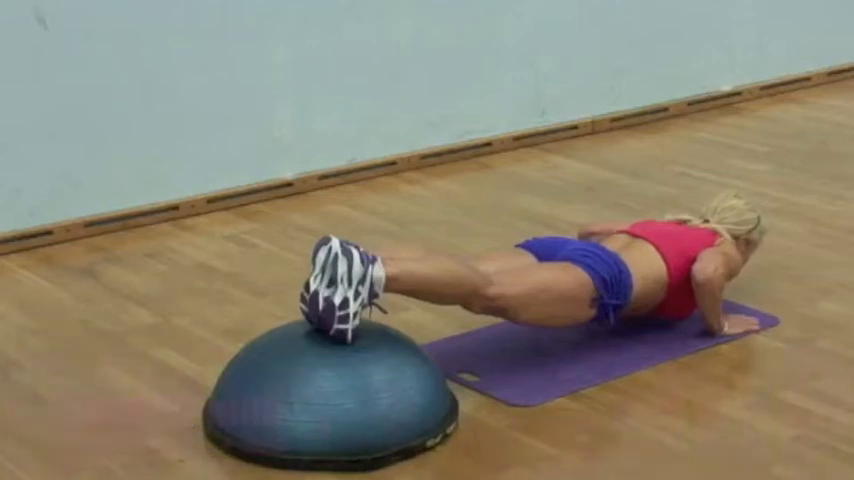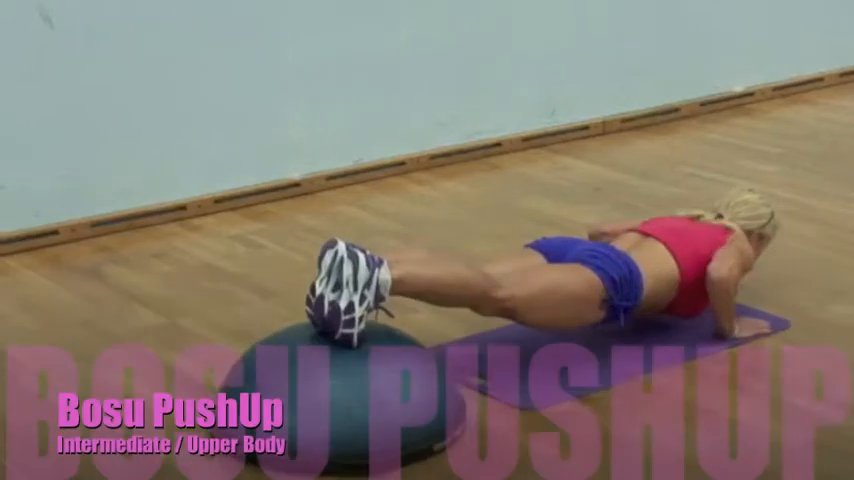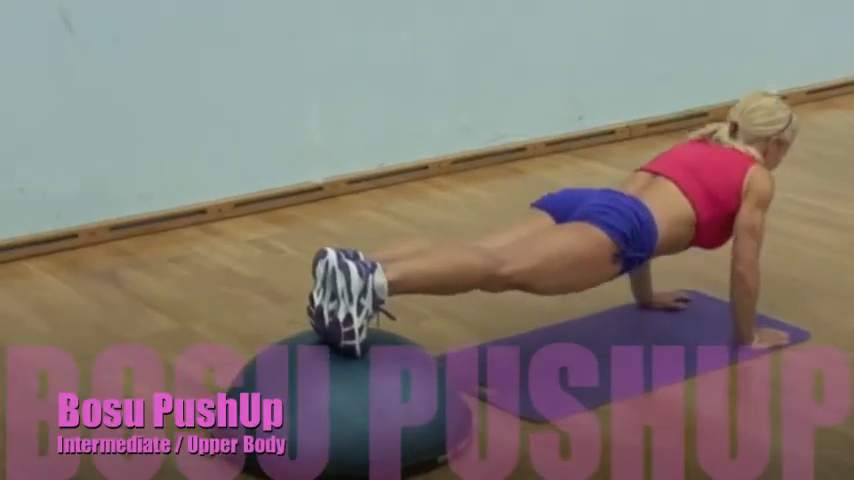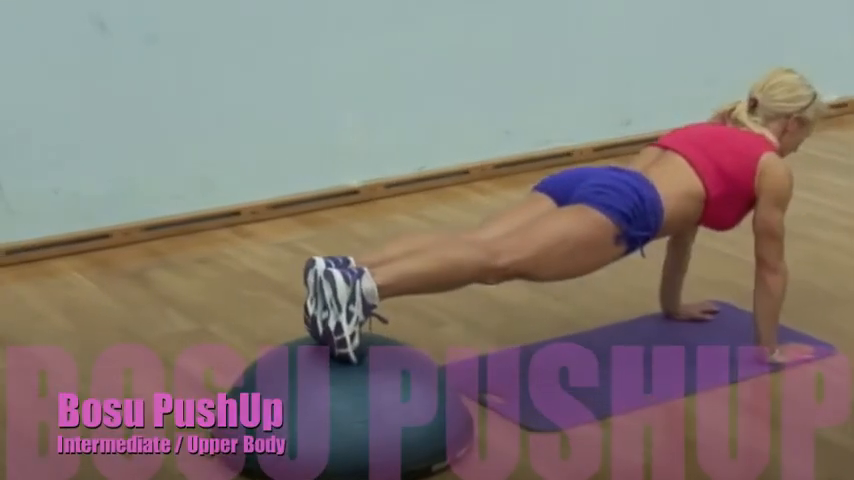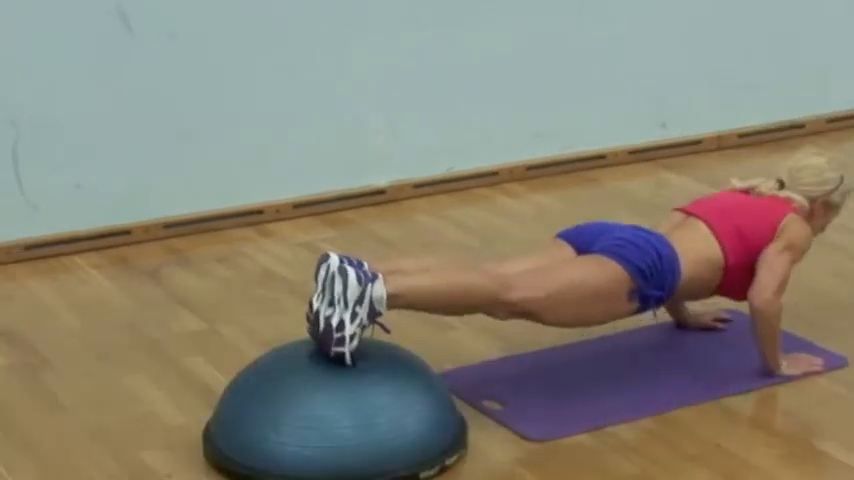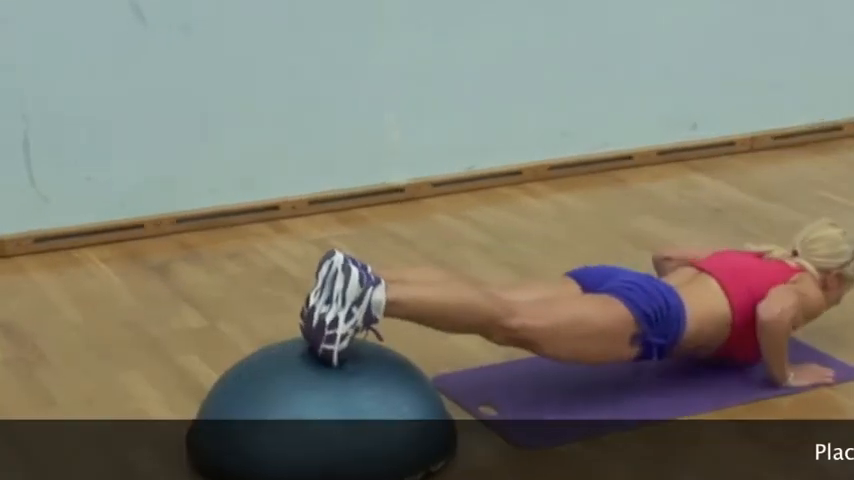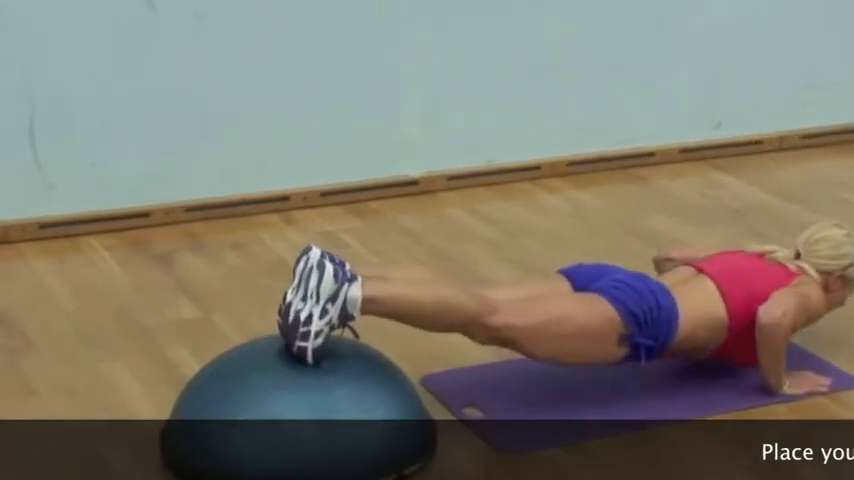
dt=0.5s
person 1, frame 1
left shoulder: (665, 227)
right shoulder: (725, 253)
left elbow: (587, 230)
right elbow: (704, 275)
right wrist: (718, 324)
left hip: (557, 249)
right hip: (601, 277)
left knee: (473, 281)
right knee: (491, 294)
left ankle: (355, 261)
right ankle: (371, 275)
person 1, frame 2
left shoulder: (678, 221)
right shoulder: (739, 246)
left elbow: (598, 230)
right elbow: (719, 278)
right wrist: (728, 328)
left hip: (566, 250)
right hip: (612, 277)
left knee: (476, 279)
right knee: (499, 297)
left ankle: (358, 263)
right ankle: (378, 278)
person 1, frame 3
left shoulder: (691, 148)
right shoulder: (757, 179)
right elbow: (743, 267)
left wrist: (646, 296)
right wrist: (748, 337)
left hip: (578, 201)
right hip: (615, 228)
left knee: (477, 253)
right knee: (504, 271)
left ankle: (353, 267)
right ankle: (375, 283)
person 1, frame 4
left shoulder: (709, 132)
right shoulder: (772, 169)
left elbow: (682, 216)
right elbow: (770, 267)
left wrist: (672, 306)
right wrist: (770, 349)
left hip: (583, 181)
right hip: (622, 206)
left knee: (470, 243)
right knee: (500, 261)
left ankle: (346, 271)
right ankle: (366, 287)
person 1, frame 5
left shoulder: (738, 196)
right shoulder: (795, 228)
right elbow: (763, 300)
left wrist: (682, 314)
right wrist: (776, 363)
left hip: (602, 236)
right hip: (638, 265)
left knee: (490, 277)
right knee: (512, 298)
left ankle: (357, 275)
right ankle: (375, 294)
person 1, frame 6
left shoulder: (752, 259)
right shoulder: (807, 292)
left elbow: (666, 255)
right elbow: (770, 314)
right wrist: (784, 374)
left hip: (614, 282)
right hip: (647, 314)
left knee: (495, 307)
right knee: (516, 324)
left ankle: (357, 278)
right ankle: (373, 297)
person 1, frame 7
left shoulder: (756, 260)
left elbow: (668, 256)
right elbow: (770, 320)
right wrist: (779, 382)
left hip: (606, 279)
right hip: (638, 315)
left knee: (480, 302)
right knee: (497, 322)
left ankle: (336, 275)
right ankle: (349, 295)
